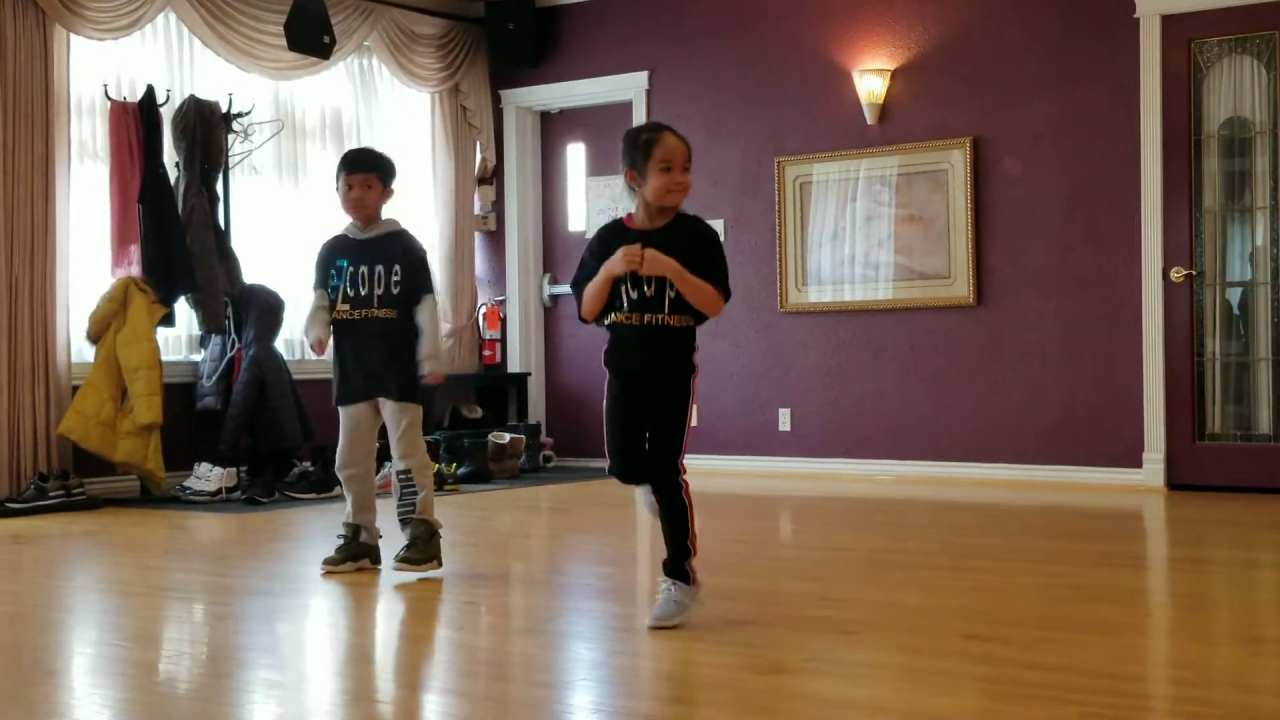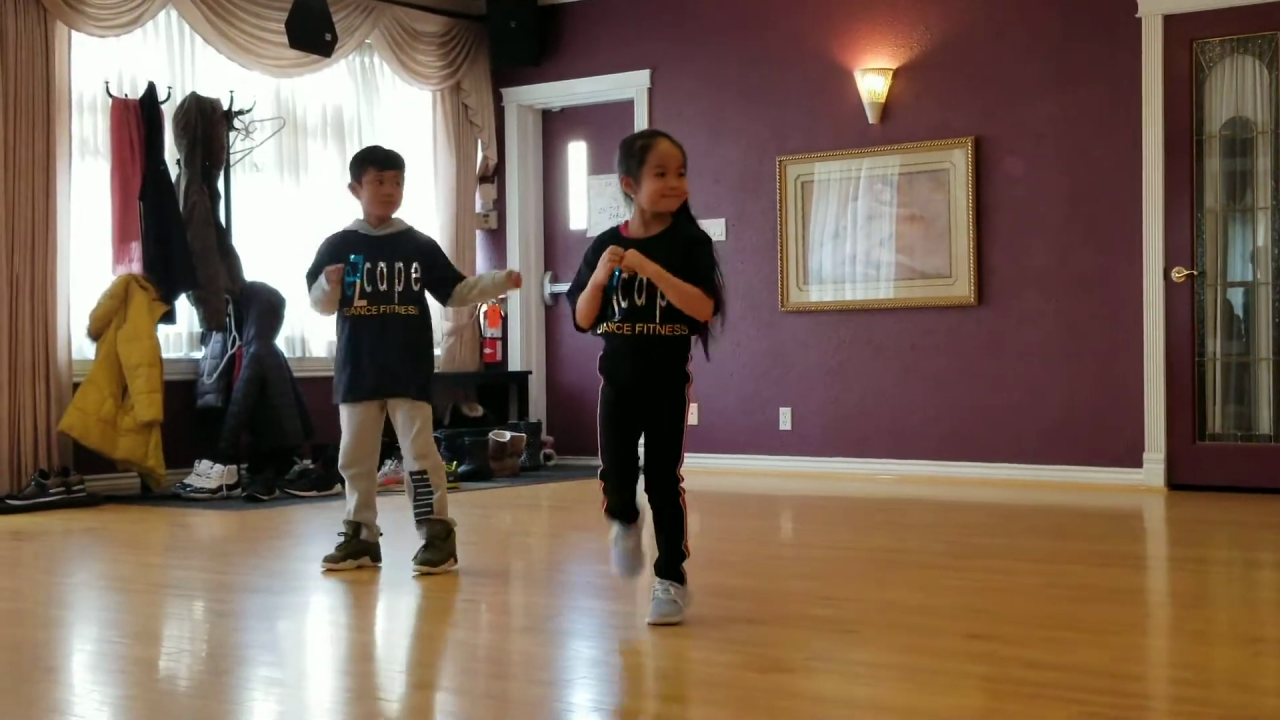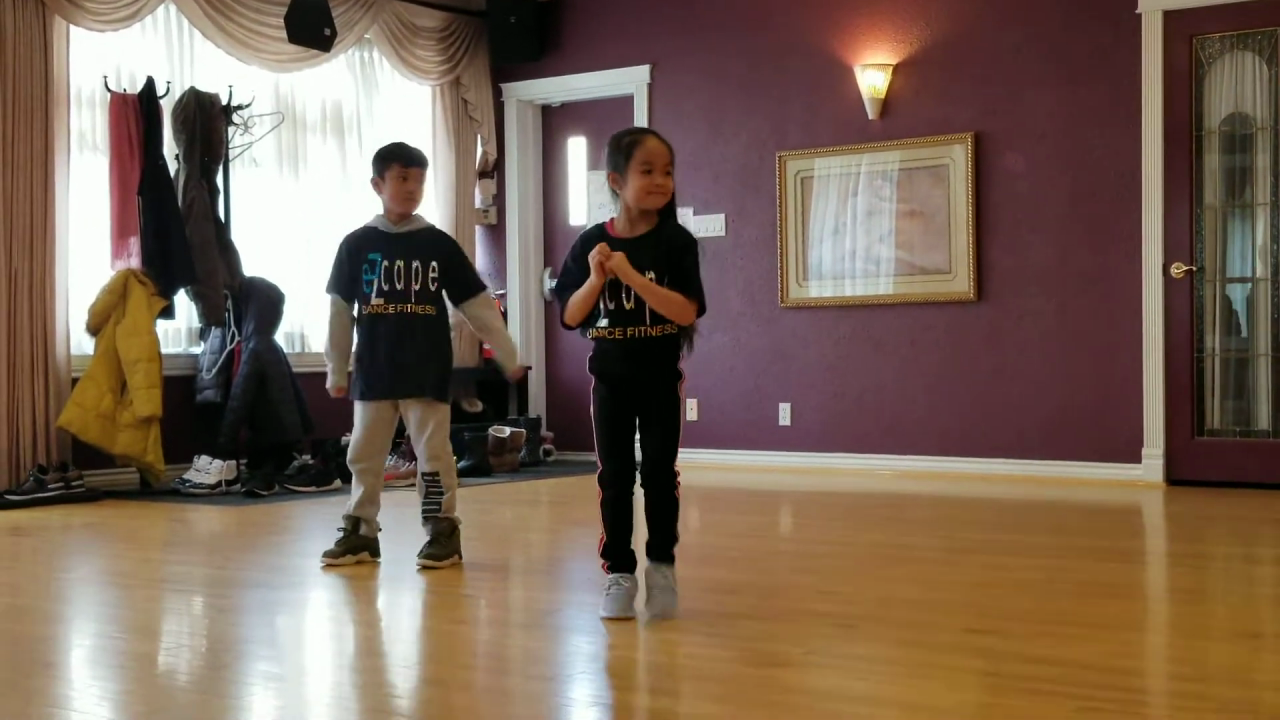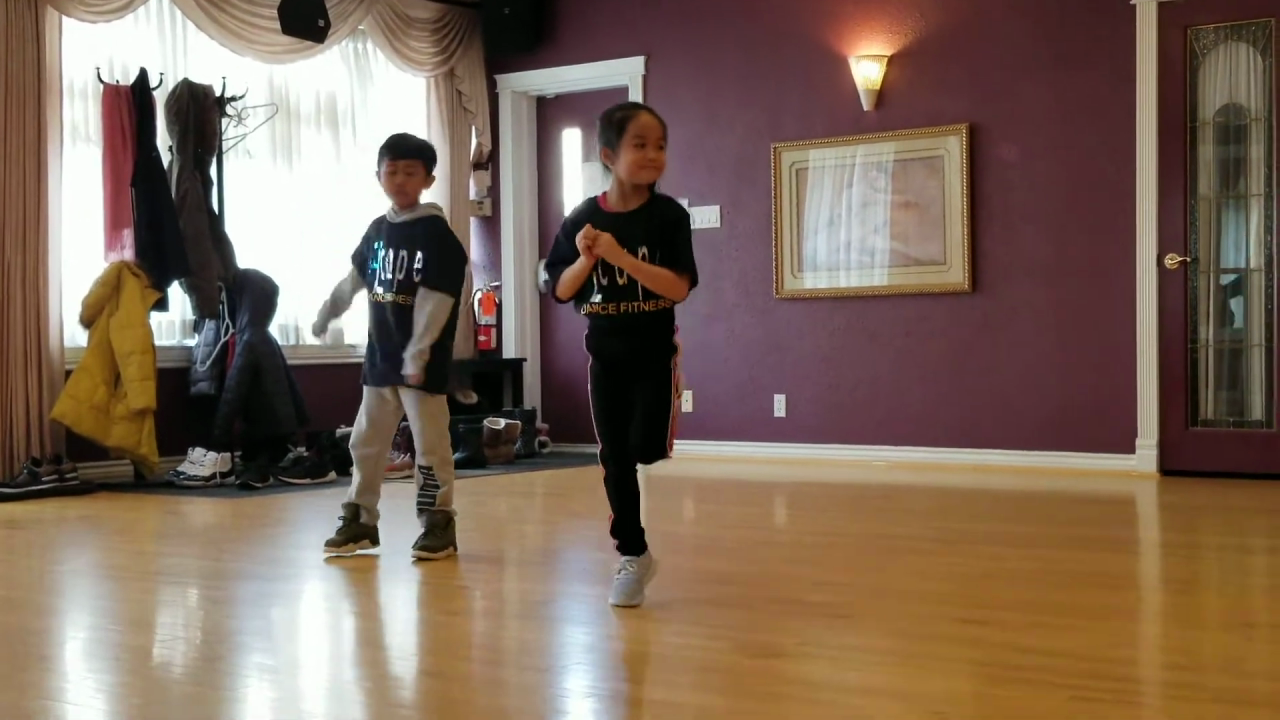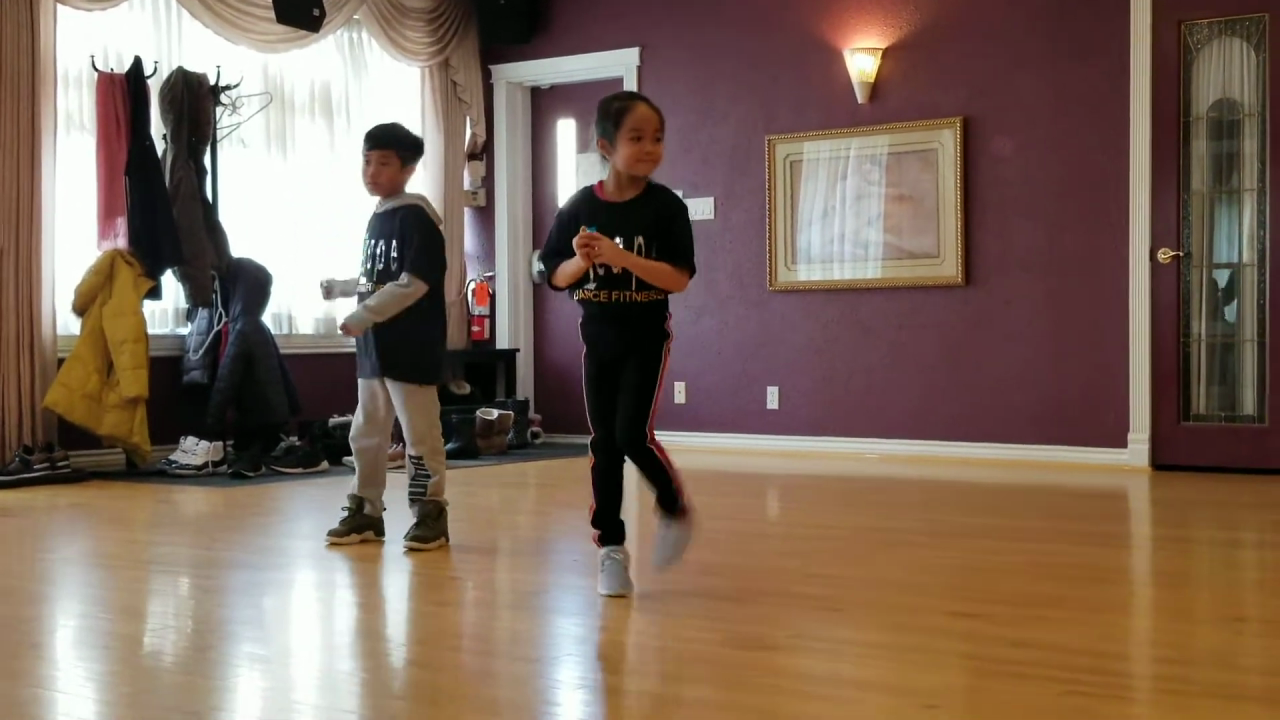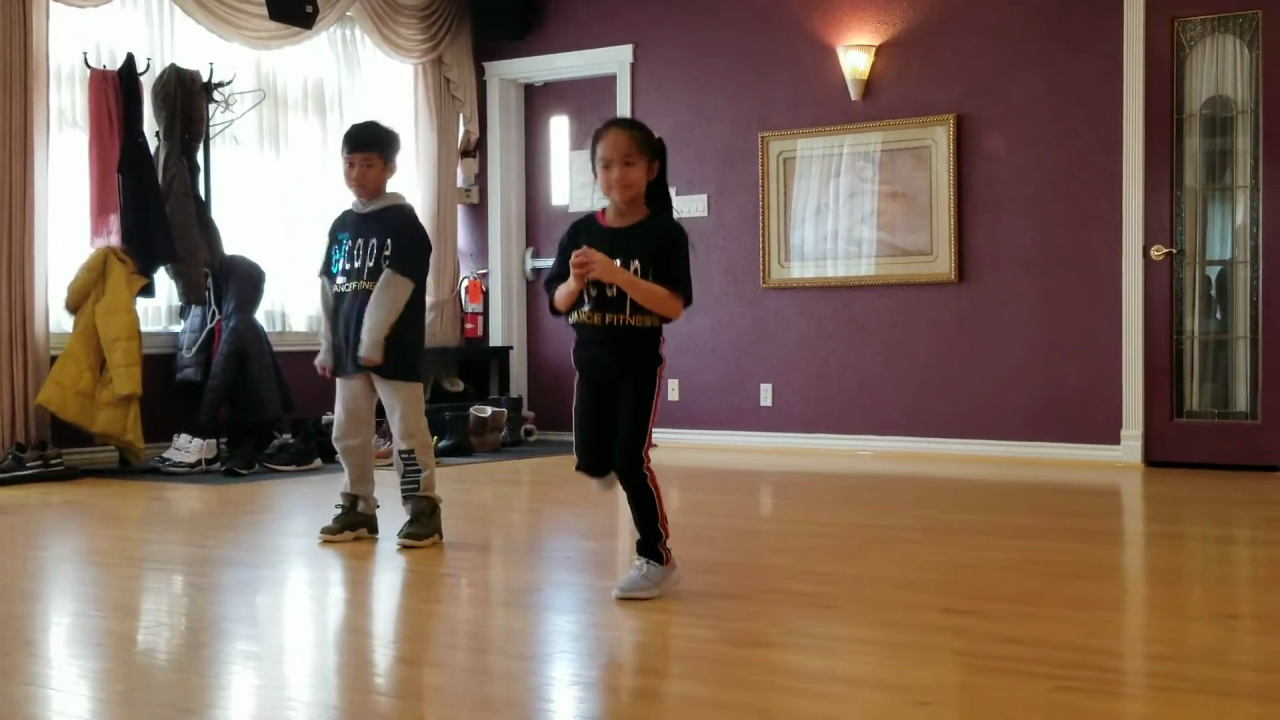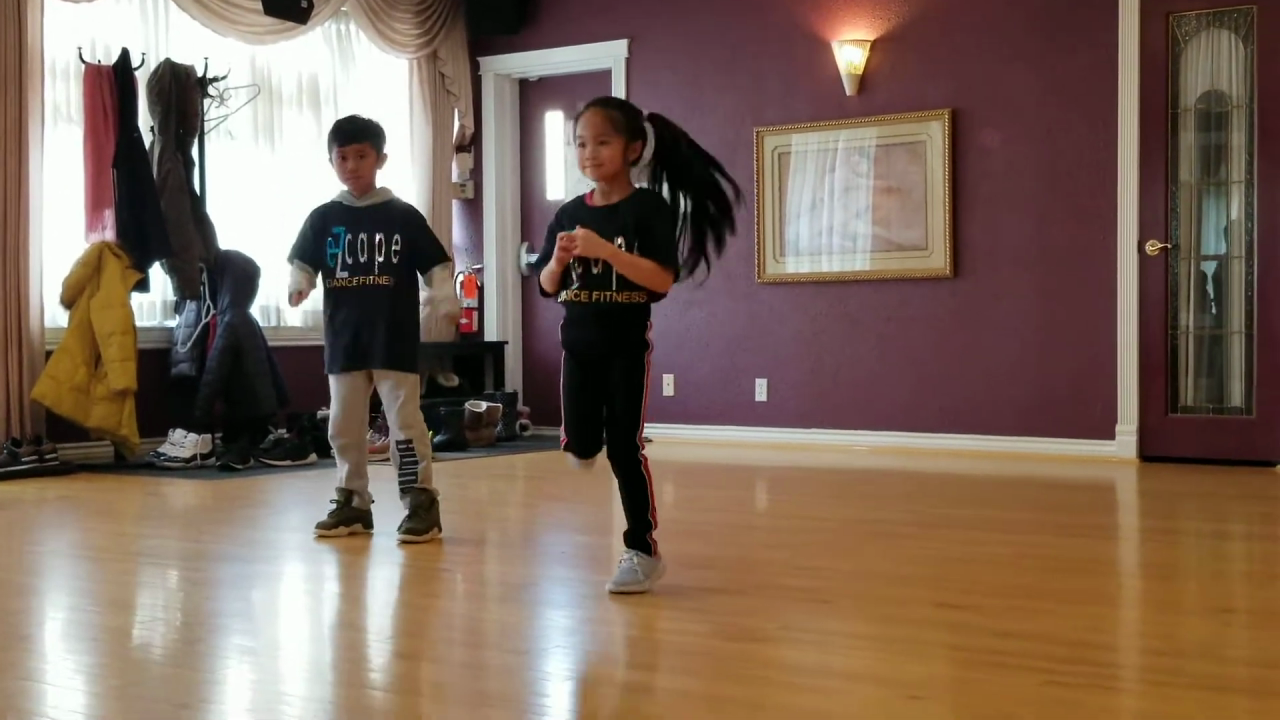
dt=0.2s
person 1, frame 1
left shoulder: (696, 235)
right shoulder: (609, 238)
left elbow: (714, 305)
right elbow: (587, 311)
left wrist: (668, 268)
right wrist: (609, 270)
left hip: (674, 368)
right hip: (623, 368)
left knee: (667, 468)
right knee: (624, 464)
left ankle: (681, 577)
right ankle: (651, 476)
person 1, frame 2
left shoulder: (690, 241)
right shoulder: (605, 245)
left elbow: (704, 309)
right elbow: (581, 318)
left wrist: (650, 269)
right wrist: (600, 278)
left hip: (669, 377)
right hip: (618, 376)
left knee: (663, 478)
right knee: (616, 473)
left ankle: (671, 578)
right ankle: (624, 522)
person 1, frame 3
left shoulder: (677, 242)
right shoulder: (592, 243)
left elbow: (687, 313)
right elbow: (570, 316)
left wrist: (631, 276)
right wrist: (597, 280)
left hip: (660, 375)
right hip: (609, 376)
left knee: (659, 473)
right knee: (614, 476)
left ankle: (662, 565)
right ankle: (619, 573)
person 1, frame 4
left shoulder: (668, 215)
right shoulder: (583, 220)
left elbow: (680, 288)
right elbow: (560, 291)
left wrist: (620, 257)
right wrist: (585, 260)
left hip: (654, 348)
right hip: (605, 351)
left knee: (646, 446)
right knee: (615, 455)
left ankle: (667, 397)
right ankle: (632, 554)
person 1, frame 5
left shoulder: (665, 205)
right shoulder: (580, 208)
left elbow: (679, 279)
right elbow: (557, 279)
left wrist: (619, 257)
right wrist: (580, 259)
left hip: (647, 338)
right hip: (599, 338)
left knee: (634, 435)
right knee: (603, 445)
left ankle: (675, 511)
right ankle: (611, 547)
person 1, frame 6
left shoulder: (664, 233)
right shoulder: (582, 230)
left elbow: (673, 306)
right elbow: (557, 303)
left wrist: (617, 275)
right wrist: (575, 281)
left hip: (639, 360)
right hip: (591, 358)
left knee: (631, 460)
right knee: (590, 461)
left ankle: (657, 557)
right ankle: (610, 463)
person 1, frame 7
left shoulder: (649, 208)
right shoulder: (568, 213)
left elbow: (661, 280)
right elbow: (548, 288)
left wrist: (603, 250)
right wrist: (557, 262)
left hip: (627, 340)
right hip: (579, 340)
left knee: (624, 446)
right knee: (580, 442)
left ankle: (643, 550)
right ankle: (584, 433)
person 2, frame 1
left shoulder: (404, 246)
right shoulder: (334, 249)
left elbow: (425, 304)
right elbow: (322, 302)
left wrist: (431, 354)
right wrist: (318, 331)
left hip: (398, 372)
right hip: (351, 372)
left knee: (408, 453)
right knee: (354, 460)
left ankle: (423, 537)
right ankle: (362, 540)
person 2, frame 2
left shoulder: (419, 245)
right shoulder: (337, 246)
left elbow: (456, 290)
right elbow: (316, 297)
left wrist: (500, 282)
right wrist: (326, 287)
left hip: (409, 369)
right hip: (357, 369)
left knee: (419, 452)
right knee: (355, 458)
left ankle: (438, 535)
right ankle: (360, 536)
person 2, frame 3
left shoulder: (441, 244)
right shoulder: (357, 244)
left elbow: (471, 300)
right elbow: (338, 307)
left wrist: (505, 349)
right wrist: (336, 368)
left hip: (427, 370)
right hip: (374, 370)
left knee: (433, 453)
right knee: (365, 453)
left ankle: (442, 534)
right ankle: (359, 529)
person 2, frame 4
left shoulder: (436, 231)
right shoulder: (379, 227)
left elbow: (436, 300)
right elbow: (360, 273)
left wrist: (418, 353)
right wrist: (328, 311)
left hip: (420, 360)
right hip: (382, 357)
left knee: (430, 442)
right knee: (367, 440)
left ankle: (438, 523)
right ankle: (360, 518)
person 2, frame 5
left shoulder: (417, 220)
right shoulder: (377, 220)
left elbow: (412, 285)
left wrist: (362, 316)
right wrist: (342, 286)
left hip: (412, 350)
right hip: (374, 349)
left knee: (420, 433)
right knee: (366, 435)
left ankle: (431, 513)
right ankle: (366, 511)
person 2, frame 6
left shoulder: (403, 222)
right shoulder: (341, 224)
left elbow: (396, 286)
right elbow: (329, 287)
left wrist: (374, 339)
right wrist: (326, 345)
left hip: (393, 350)
right hip: (349, 349)
left knee: (408, 431)
right knee: (348, 433)
left ankle: (423, 511)
right ankle: (358, 507)
person 2, frame 7
left shoulder: (403, 215)
right shoulder: (323, 218)
left elbow: (435, 264)
right elbow: (303, 268)
left wrist: (450, 296)
right wrist: (298, 285)
left hip: (394, 341)
right hip: (342, 341)
left knee: (405, 422)
right knee: (344, 428)
left ankle: (423, 504)
right ankle: (354, 504)
